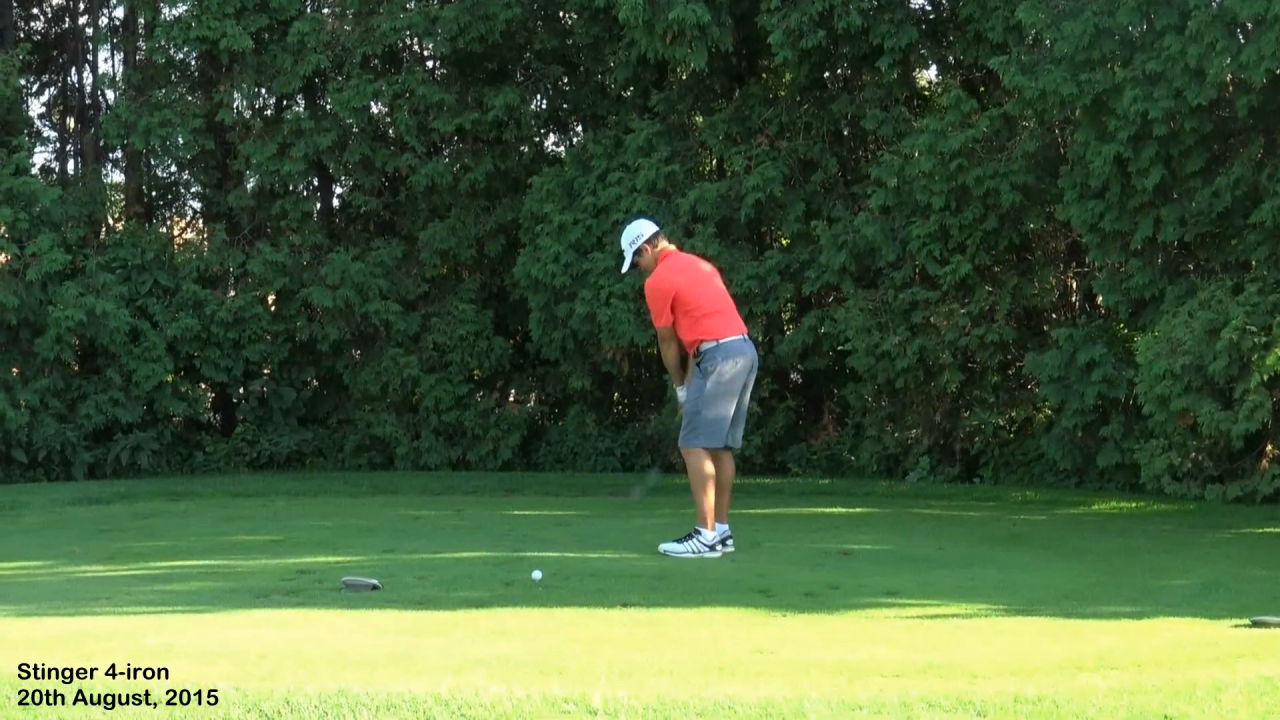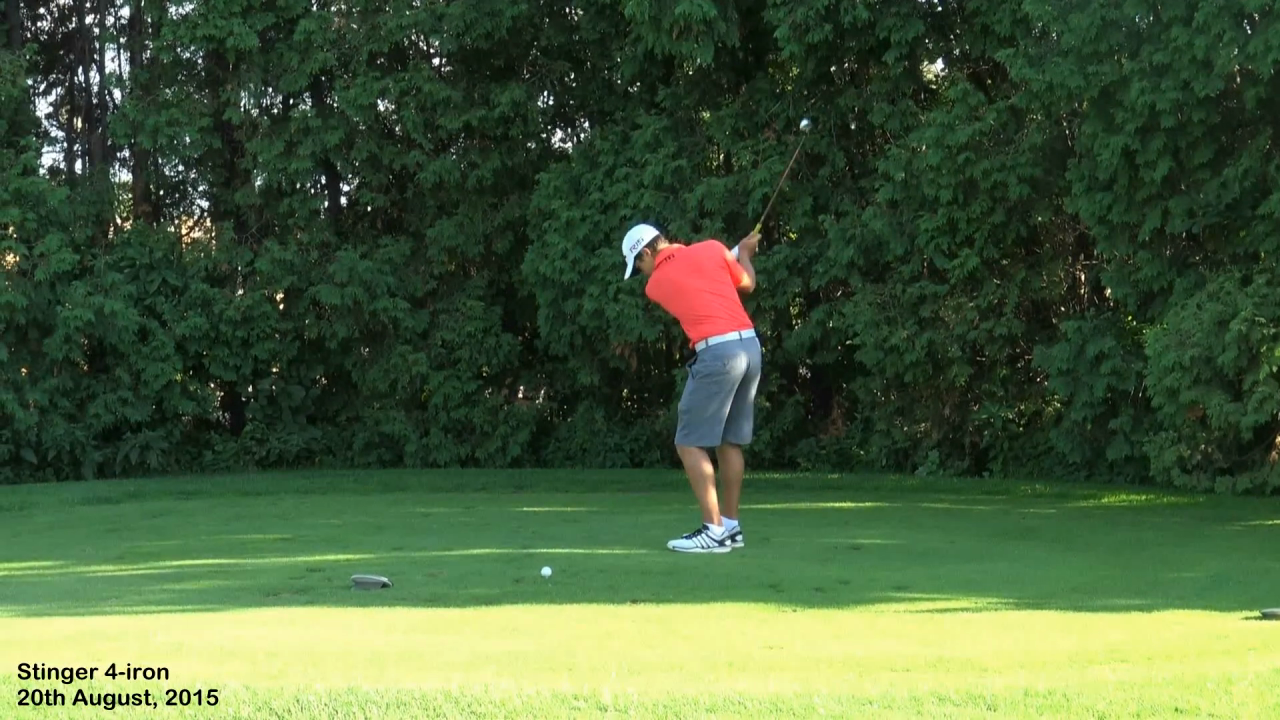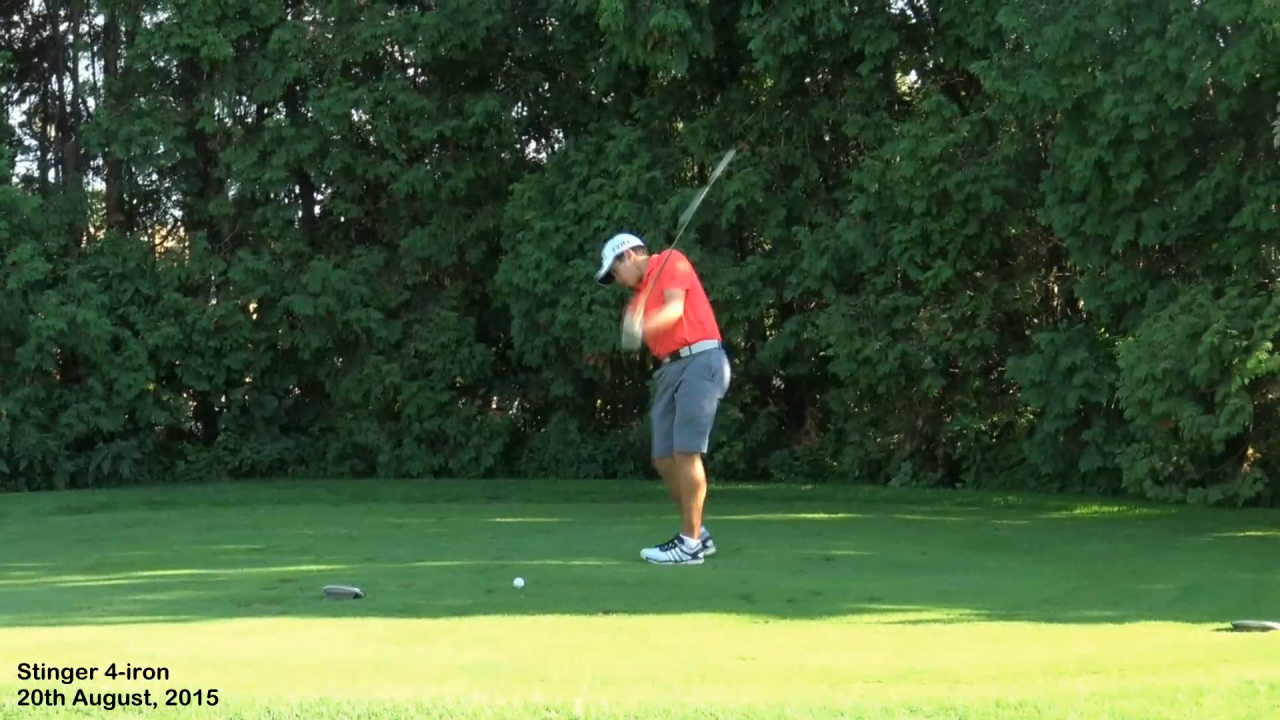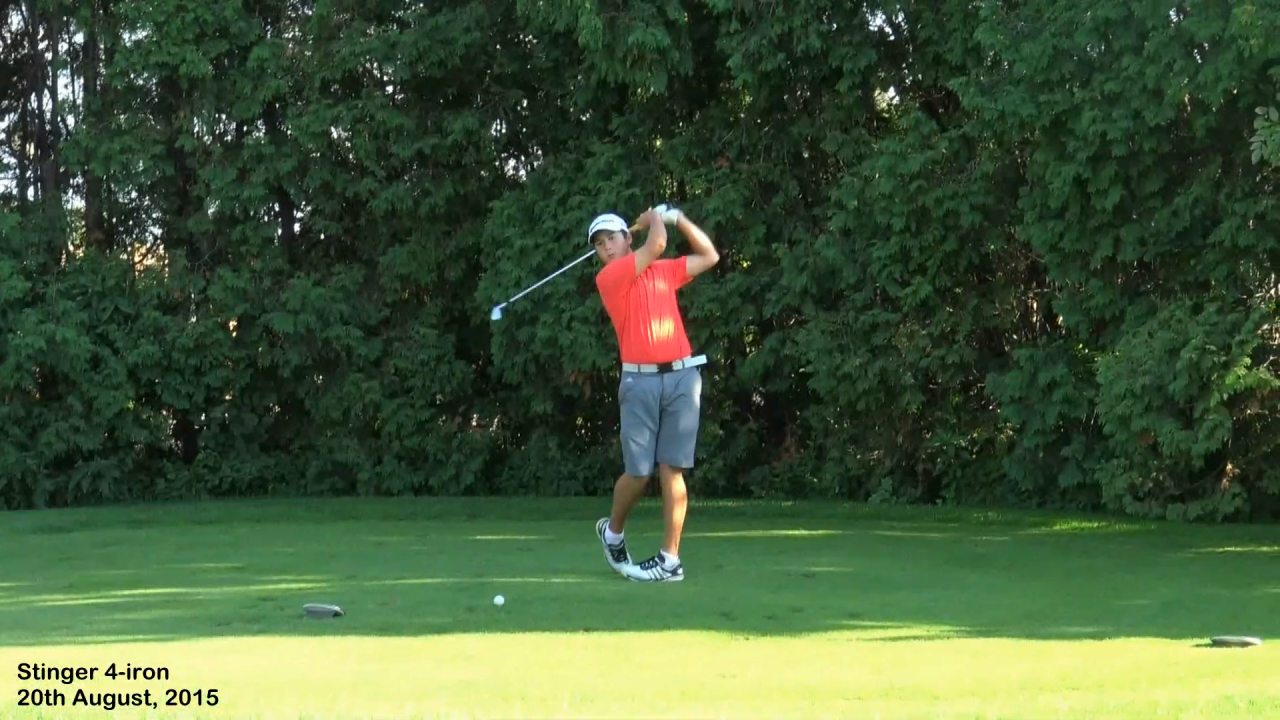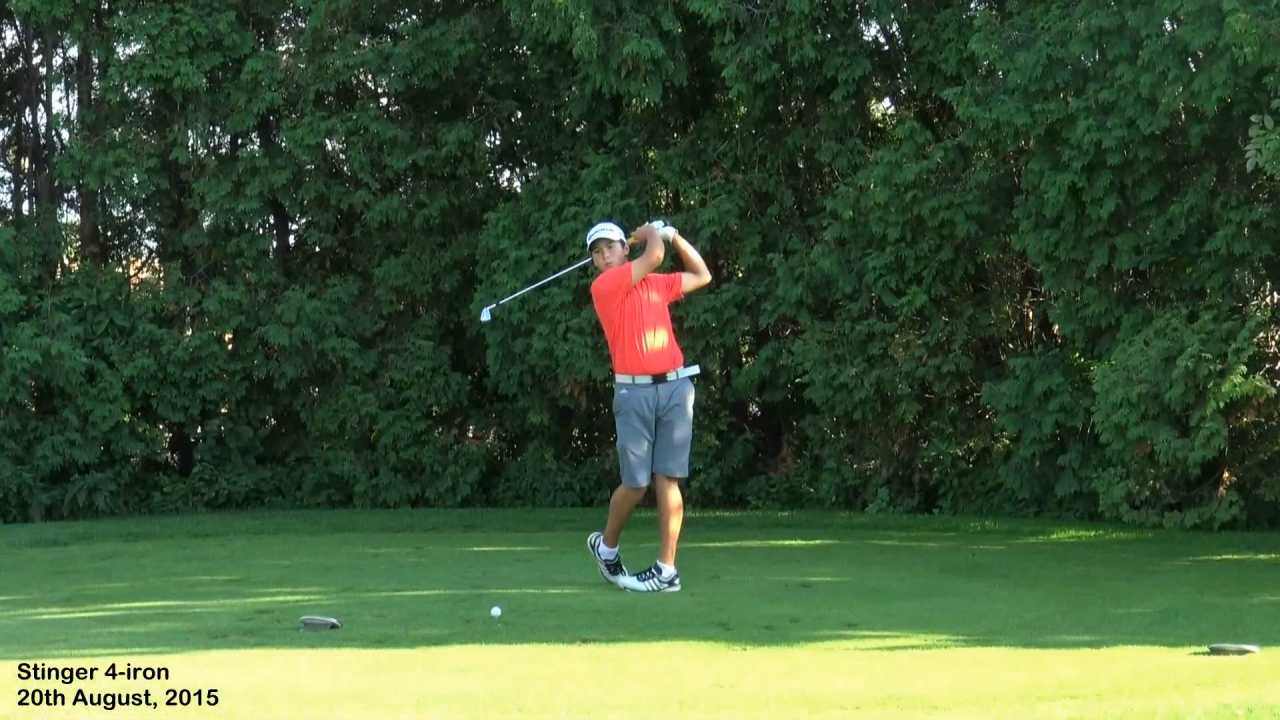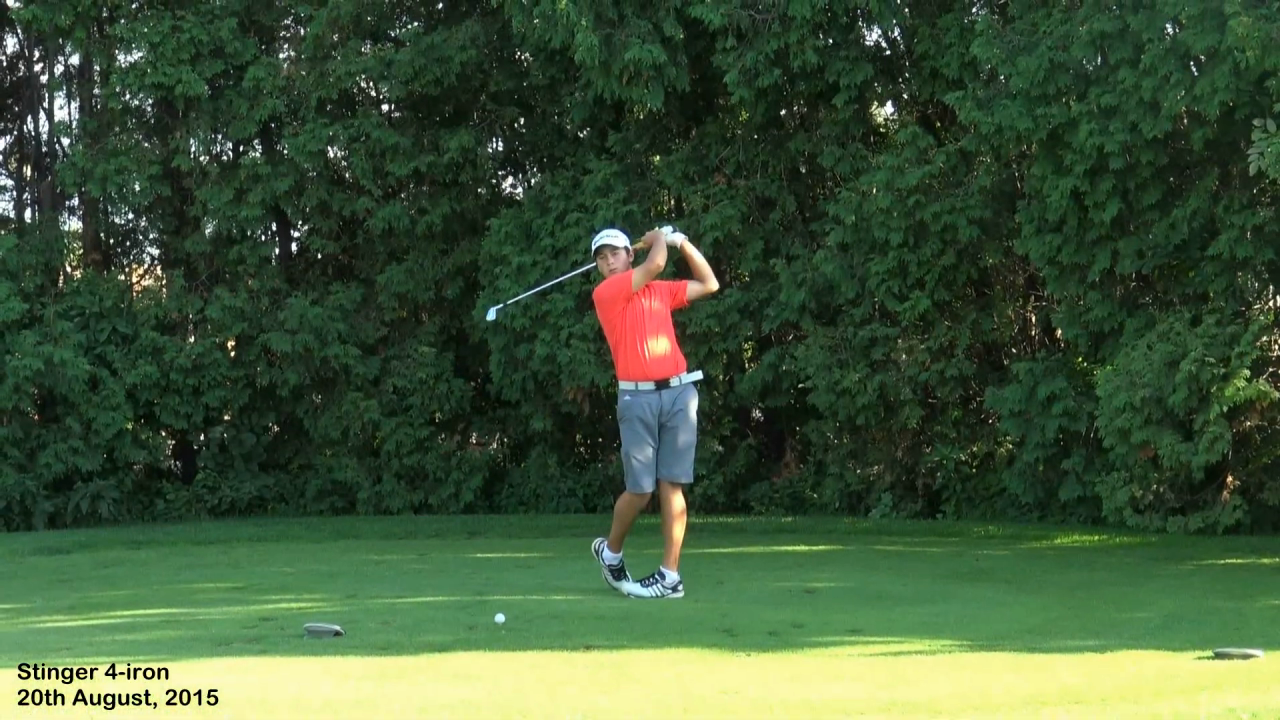
dt=0.5s
person 1, frame 1
left shoulder: (656, 282)
right shoulder: (697, 264)
left elbow: (668, 342)
left wrist: (680, 387)
right wrist: (688, 383)
left hip: (720, 356)
right hip: (744, 351)
left knee: (695, 445)
right knee: (721, 446)
left ankle: (705, 536)
right ankle: (720, 530)
person 1, frame 2
left shoulder: (655, 286)
right shoulder: (711, 248)
right elbow: (747, 285)
left wrist: (739, 251)
right wrist: (743, 253)
left hip: (716, 355)
right hip: (749, 346)
left knee: (689, 444)
right knee: (729, 442)
left ankle: (715, 530)
right ankle: (730, 525)
person 1, frame 3
left shoulder: (668, 261)
right shoulder: (637, 294)
left elbow: (674, 307)
right elbow: (635, 318)
left wrist: (644, 325)
right wrist: (632, 322)
left hip: (703, 362)
right hip: (670, 368)
left knee: (685, 453)
right knee: (664, 456)
left ankle: (690, 542)
right ankle: (697, 533)
person 1, frame 4
left shoulder: (665, 270)
right shoulder: (608, 278)
left elbow: (710, 257)
right elbow: (656, 245)
left wrist: (677, 217)
right wrist: (655, 220)
left hip: (681, 377)
right hip: (640, 381)
left knee: (671, 469)
right knee: (638, 472)
left ankle: (670, 559)
right ankle: (613, 531)
person 1, frame 5
left shoulder: (657, 283)
right shoulder: (603, 286)
left elbow: (702, 276)
right elbow: (654, 256)
left wrist: (673, 234)
right wrist: (653, 234)
left hip: (675, 386)
right hip: (634, 391)
left knee: (667, 478)
right knee: (636, 482)
left ankle: (667, 569)
right ankle: (606, 546)
person 1, frame 6
left shoulder: (661, 290)
right shoulder: (605, 293)
left elbow: (709, 285)
right elbow: (654, 265)
left wrist: (681, 241)
right wrist: (658, 238)
left hip: (678, 393)
right hip: (637, 398)
left knee: (670, 485)
right knee: (640, 489)
left ankle: (669, 574)
right ankle: (610, 551)
